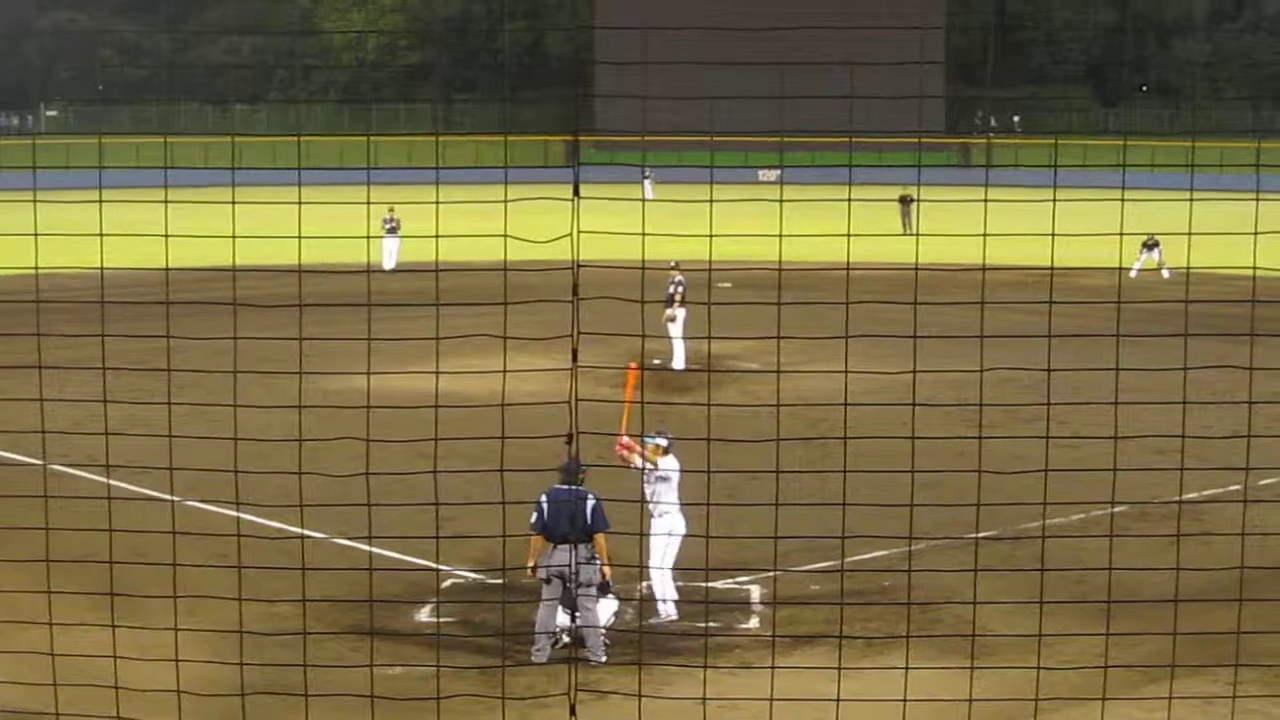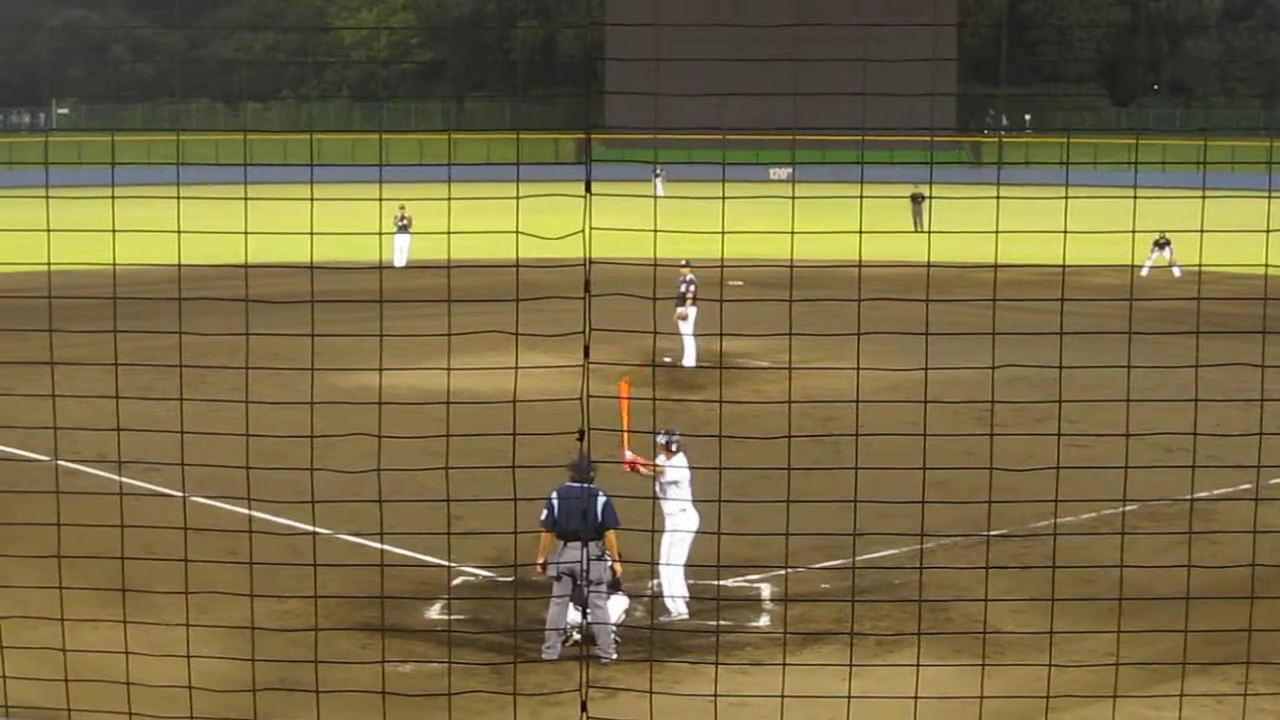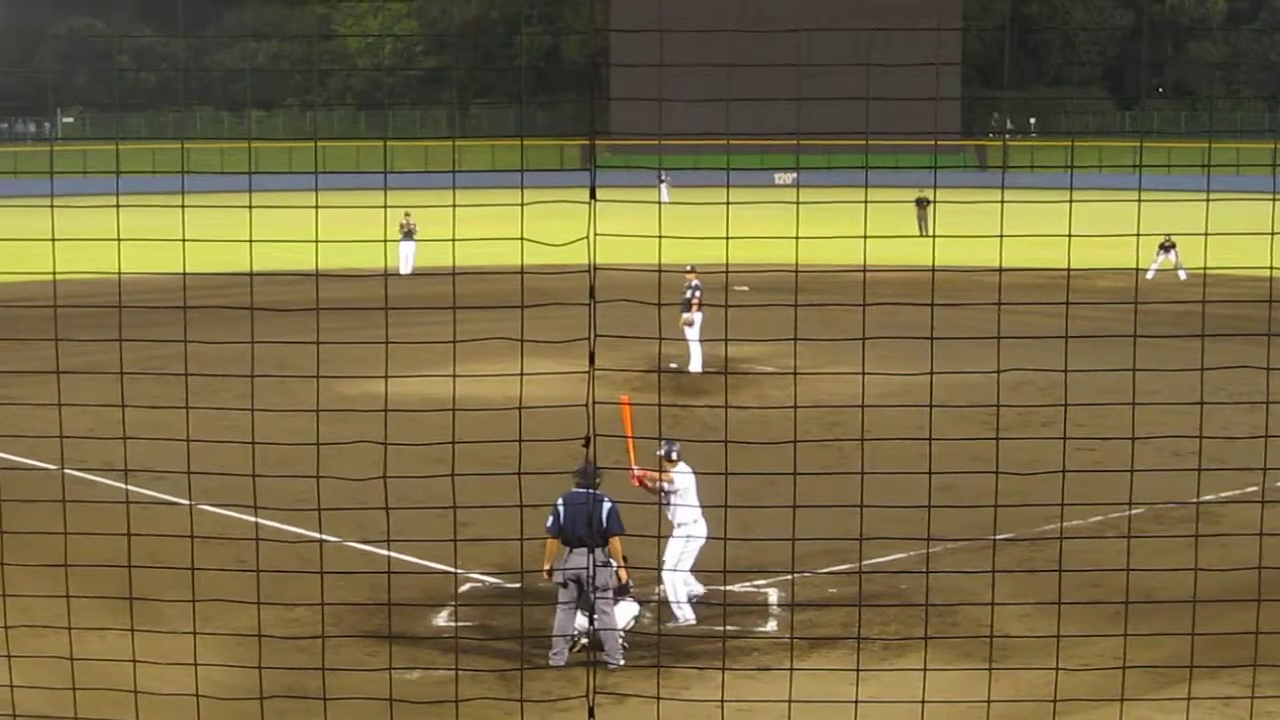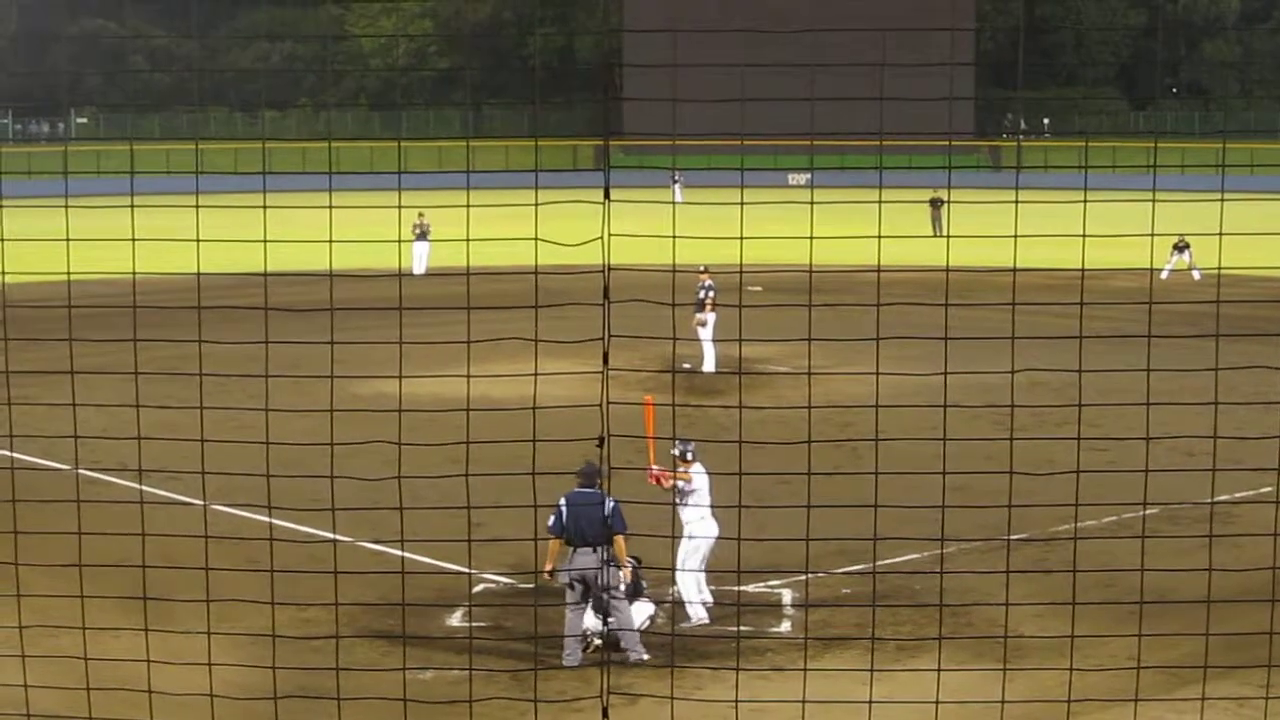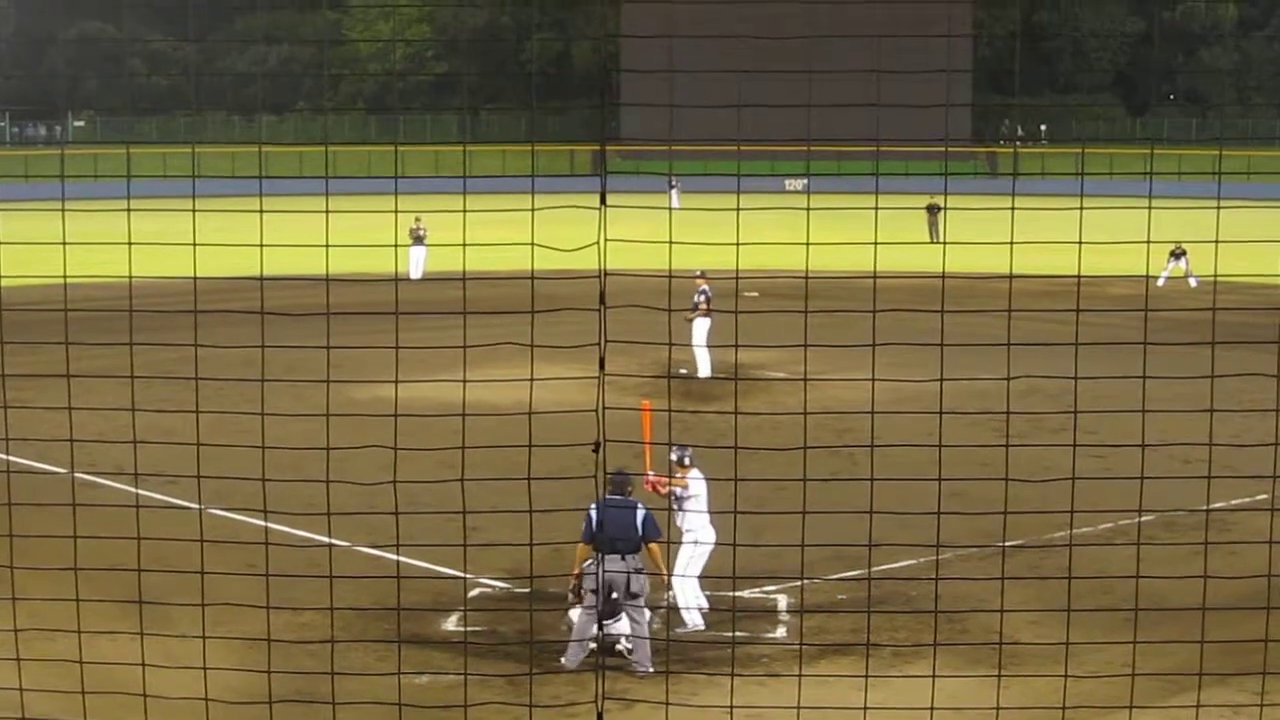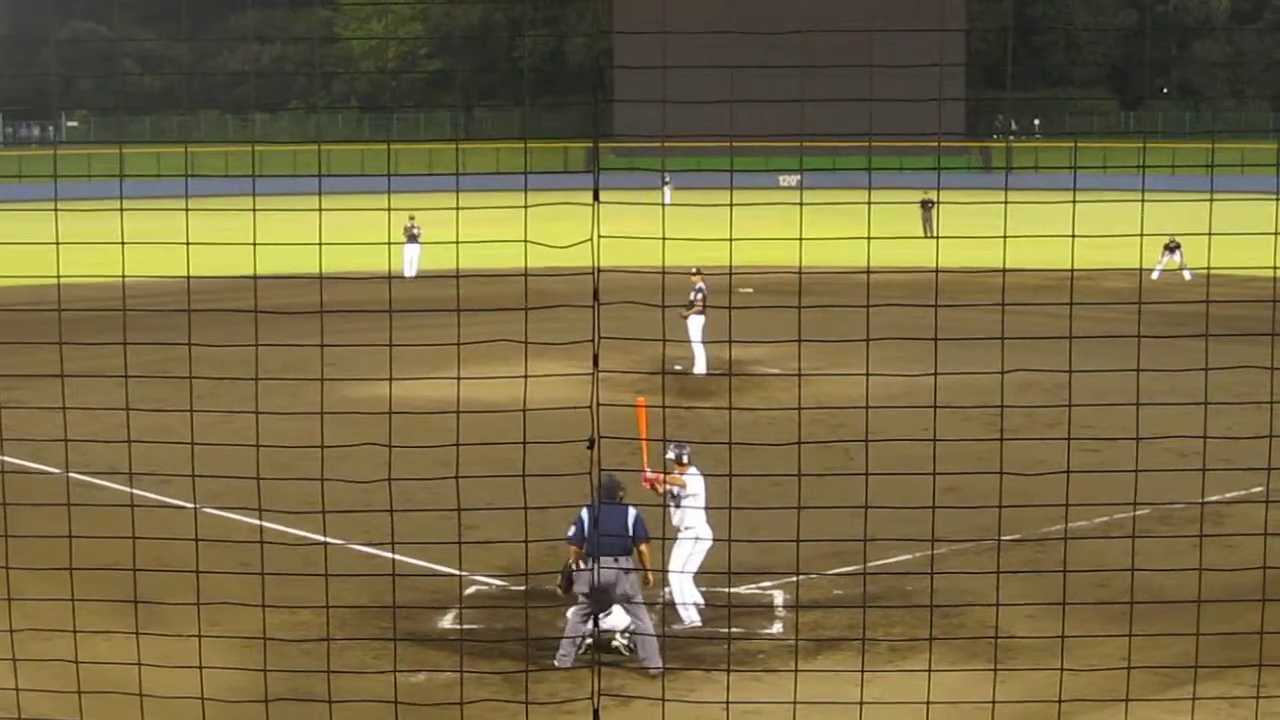
dt=0.7s
person 1, frame 1
left shoulder: (546, 497)
right shoulder: (589, 499)
left elbow: (536, 533)
right elbow: (598, 535)
left wrist: (532, 560)
right wrist: (604, 563)
left hip: (554, 556)
right hip: (582, 556)
left knee: (548, 605)
right knee: (588, 606)
left ankle: (540, 653)
right ankle: (596, 654)
person 1, frame 2
left shoulder: (557, 495)
right shoulder: (600, 497)
left elbow: (547, 531)
right elbow: (609, 532)
left wrist: (541, 557)
right wrist: (615, 560)
left hip: (565, 553)
right hip: (592, 554)
left knee: (558, 602)
right knee: (598, 603)
left ankle: (551, 650)
right ankle: (606, 651)
person 1, frame 3
left shoulder: (563, 501)
right shoulder: (605, 503)
left elbow: (553, 537)
right elbow: (614, 539)
left wrist: (548, 564)
right wrist: (620, 566)
left hip: (570, 560)
right hip: (597, 561)
left knee: (565, 609)
right knee: (605, 610)
left ankle: (558, 656)
right ankle: (614, 658)
person 1, frame 4
left shoulder: (566, 501)
right shoulder: (608, 502)
left elbow: (555, 537)
right elbow: (618, 537)
left wrist: (549, 564)
right wrist: (625, 565)
left hip: (576, 560)
right hip: (602, 560)
left knee: (574, 609)
right knee: (618, 607)
left ankle: (570, 657)
right ankle: (635, 651)
person 1, frame 5
left shoulder: (595, 508)
right shoulder: (639, 510)
left elbow: (585, 543)
right elbow: (652, 544)
left wrist: (577, 568)
right wrist: (662, 569)
left hip: (601, 567)
right hip: (629, 568)
left knee: (588, 614)
right knee: (637, 617)
left ankle: (572, 659)
right ankle: (642, 664)
person 1, frame 6
left shoulder: (587, 512)
right shoulder: (631, 512)
left elbow: (575, 547)
right elbow: (642, 547)
left wrist: (577, 569)
right wrist: (647, 571)
left hip: (594, 569)
right hip: (622, 570)
left knee: (579, 615)
right knee: (640, 616)
left ankle: (564, 659)
right ankle: (653, 663)
person 2, frame 1
left shoulder: (671, 463)
right shoulder: (649, 459)
left elbow: (655, 463)
right elbow: (632, 459)
left wrist: (633, 446)
right wrist: (623, 450)
left hip: (669, 521)
right hip: (658, 519)
left knee: (659, 566)
right knee: (658, 564)
left ankle: (668, 611)
right ankle: (669, 598)
person 2, frame 2
left shoulder: (679, 465)
right shoulder: (664, 459)
left elbow: (658, 470)
right elbow: (649, 472)
left wrist: (635, 459)
right wrist: (635, 467)
left hip: (680, 519)
right hip: (679, 518)
left knee: (668, 565)
right knee: (674, 562)
left ankle: (678, 610)
right ankle: (680, 596)
person 2, frame 3
left shoulder: (683, 472)
right shoulder: (669, 472)
left elbow: (665, 478)
right elbow: (657, 489)
left wrist: (643, 473)
right wrist: (642, 481)
left hip: (691, 529)
right hip: (683, 528)
left knee: (670, 572)
right knee: (671, 562)
left ankle: (685, 616)
right ankle: (693, 590)
person 2, frame 4
left shoulder: (698, 473)
right shoulder: (683, 471)
left elbow: (685, 478)
right elbow: (669, 485)
left wrist: (662, 472)
right wrist: (657, 477)
left hip: (697, 528)
right hip: (703, 526)
left knee: (683, 572)
right knee: (695, 568)
left ankle: (698, 615)
right ankle: (704, 598)
person 2, frame 5
left shoulder: (696, 479)
right shoulder: (680, 477)
left elbow: (680, 484)
right elbow: (666, 492)
left wrist: (657, 478)
right wrist: (654, 484)
left hip: (699, 535)
right hip: (692, 534)
left knee: (680, 578)
right knee: (687, 574)
left ankle: (694, 622)
right ankle: (700, 604)
person 2, frame 6
left shoulder: (695, 478)
right shoulder: (676, 475)
left elbow: (680, 482)
right elbow: (664, 491)
left wrist: (657, 477)
right wrist: (653, 483)
left hip: (696, 533)
right hip: (686, 533)
left knee: (677, 574)
right knee: (678, 572)
left ankle: (691, 618)
right ankle: (695, 601)
